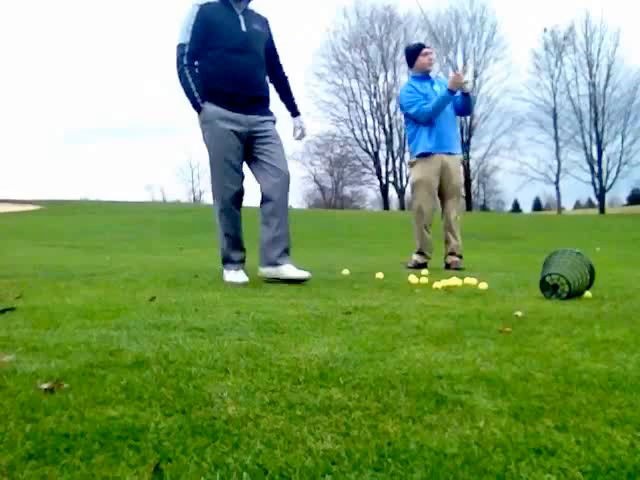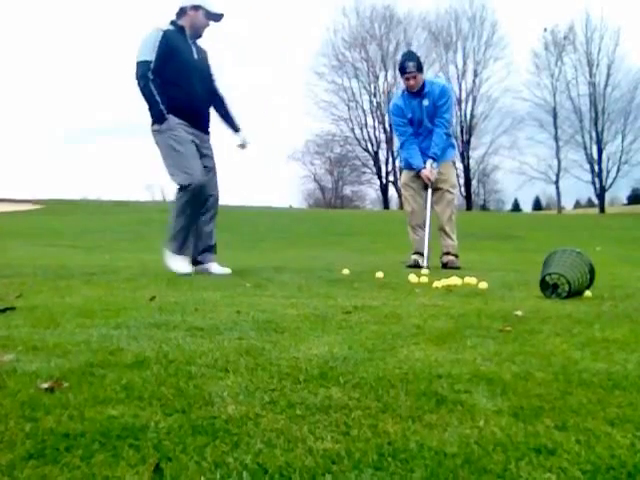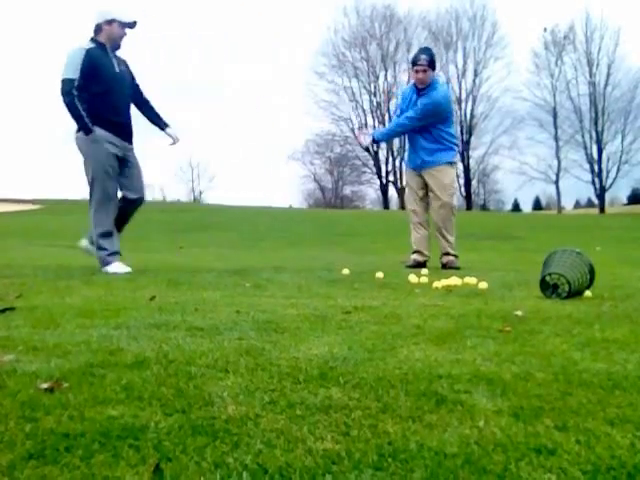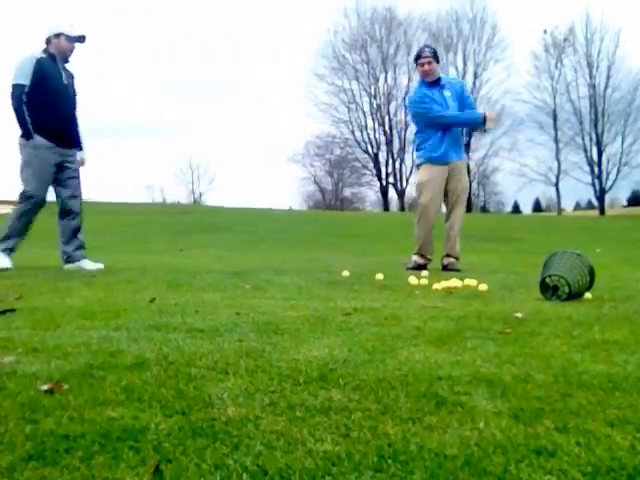
dt=0.7s
person 1, frame 1
left shoulder: (259, 23)
left elbow: (275, 69)
right elbow: (184, 61)
left wrist: (295, 112)
right wrist: (201, 104)
left hip: (260, 117)
right hip: (220, 117)
left knee: (278, 180)
right knee: (229, 191)
left ankle: (275, 261)
right ankle: (232, 263)
person 1, frame 2
left shoulder: (200, 52)
right shoulder: (161, 37)
left elbow: (212, 93)
right elbow: (145, 76)
left wrist: (236, 128)
right wrist: (162, 117)
left hip: (200, 131)
right hip: (173, 127)
left knee: (209, 194)
right knee: (193, 182)
left ankle: (204, 259)
right ankle: (176, 249)
person 1, frame 3
left shoulder: (121, 64)
right shoulder: (84, 55)
left elbow: (138, 98)
right elbow: (69, 93)
left wrist: (164, 126)
right wrist: (88, 129)
left hip: (123, 141)
right hip: (98, 139)
left knee: (134, 195)
right knee: (104, 198)
left ankle: (96, 240)
right ankle: (109, 257)
person 1, frame 4
left shoulder: (67, 75)
right shoulder: (33, 64)
left wrist: (79, 147)
right wrist: (30, 136)
left hip: (66, 149)
right hip: (40, 145)
left knee: (72, 203)
right knee: (33, 196)
left ankle: (74, 257)
person 2, frame 1
left shoulder: (442, 82)
right shoulder: (408, 90)
left elbow: (464, 111)
right elbow: (423, 114)
left wrist: (464, 91)
right wrist: (446, 91)
left hip: (451, 153)
right hip: (424, 155)
left knee: (452, 206)
right knee: (422, 207)
left ankle: (453, 255)
right ankle: (421, 254)
person 2, frame 2
left shoulder: (442, 90)
right shoulder: (397, 104)
left elbow: (442, 127)
right elbow: (406, 139)
left wrist: (432, 159)
right wrist: (420, 166)
left hip: (441, 159)
right hip: (412, 164)
left knee: (446, 208)
right knee: (414, 211)
left ankle: (449, 254)
right ankle: (419, 254)
person 2, frame 3
left shoulder: (439, 96)
right shoulder: (407, 93)
left elbow: (407, 123)
right elbow: (400, 122)
left wrist: (375, 137)
right wrist: (376, 134)
left hip: (440, 160)
right hip: (415, 161)
left knee: (443, 208)
right knee: (415, 209)
left ankle: (448, 255)
right ankle: (419, 254)
person 2, frame 4
left shoulder: (457, 87)
right shoulder: (417, 97)
left elbow: (469, 113)
right elbow: (444, 118)
left wrist: (480, 120)
right wrist: (482, 117)
left hip: (456, 158)
right hip: (430, 160)
left knee: (456, 209)
right knee: (426, 208)
left ankle: (450, 256)
right ankle: (421, 256)
